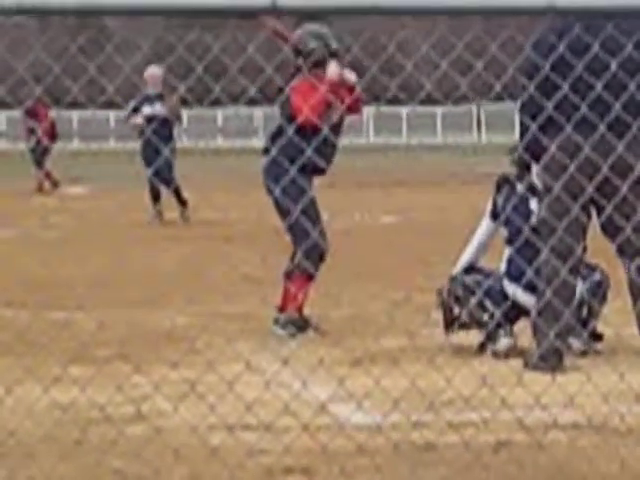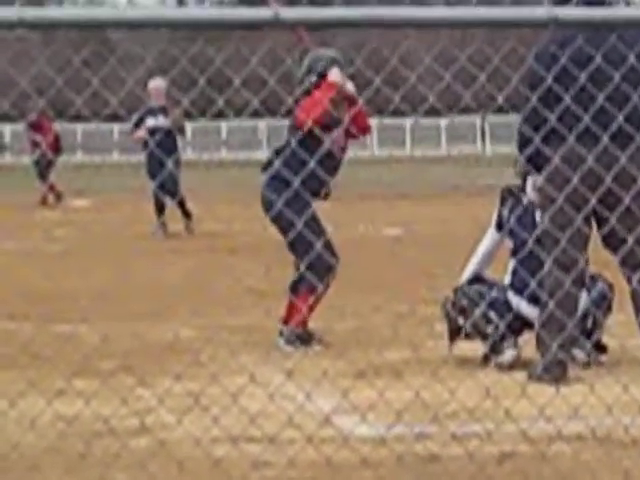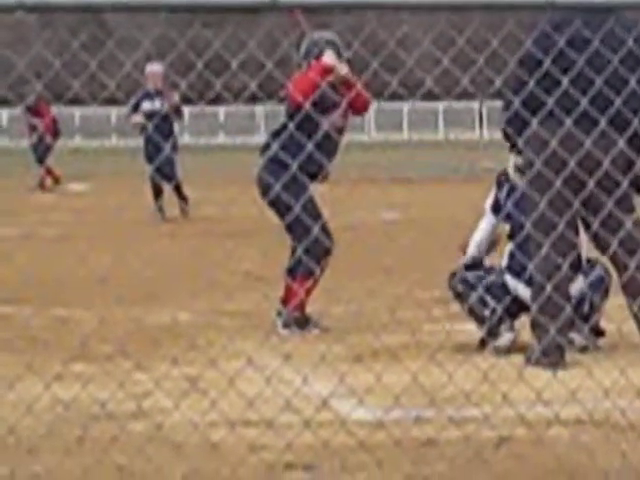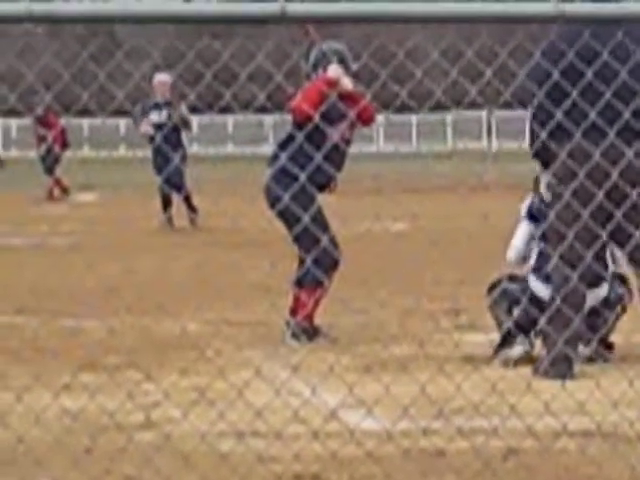
dt=0.5s
person 1, frame 1
left shoulder: (554, 36)
left elbow: (534, 102)
left wrist: (534, 156)
left hip: (566, 150)
left knee: (560, 251)
left ankle: (548, 349)
person 1, frame 2
left shoulder: (556, 46)
left elbow: (535, 112)
left wrist: (533, 166)
left hip: (567, 160)
left knee: (562, 262)
left ankle: (552, 359)
person 1, frame 3
left shoulder: (555, 27)
left elbow: (519, 88)
left wrist: (516, 142)
left hip: (550, 143)
right hip: (610, 148)
left knee: (550, 246)
left ankle: (549, 345)
person 1, frame 4
left shoulder: (566, 38)
left elbow: (544, 105)
left wrist: (546, 161)
left hip: (578, 155)
left knee: (568, 256)
left ankle: (557, 356)
person 2, frame 1
left shoulder: (325, 85)
right shoulder: (303, 85)
left elbow: (353, 107)
right elbow: (310, 115)
left wrist: (350, 84)
right wrist: (330, 81)
left hip: (296, 176)
right hip: (285, 175)
left knee: (308, 245)
right knee: (312, 245)
left ankle: (287, 312)
right ankle: (290, 316)
person 2, frame 2
left shoulder: (338, 110)
right shoulder: (310, 104)
left elbow: (362, 129)
right elbow: (311, 119)
left wrist: (351, 97)
right wrist: (331, 86)
left hip: (295, 196)
right hip: (283, 193)
left knee: (316, 259)
right knee: (322, 260)
left ankle: (292, 324)
right ankle: (294, 329)
person 2, frame 3
left shoulder: (337, 90)
right shoulder: (308, 83)
left elbow: (363, 105)
right elbow: (295, 97)
left wrist: (346, 78)
right wrist: (322, 69)
left hip: (293, 177)
right hip: (281, 175)
left knee: (310, 241)
right knee: (317, 243)
left ankle: (289, 308)
right ankle: (292, 313)
person 2, frame 4
left shoulder: (344, 101)
right shoulder: (314, 93)
left elbow: (368, 117)
right elbow: (298, 110)
left wrist: (351, 91)
right wrist: (327, 81)
left hip: (302, 189)
right hip: (288, 186)
left knee: (316, 253)
right knee: (325, 254)
left ankle: (298, 319)
right ankle: (300, 324)
person 3, frame 1
left shoulder: (505, 188)
left elbow: (481, 239)
left wrist: (455, 276)
left hip: (517, 295)
left knee: (461, 281)
right knee: (596, 276)
left ankle: (497, 331)
right ankle: (580, 331)
person 3, frame 2
left shoulder: (510, 200)
left elbow: (485, 252)
left wrist: (460, 288)
left hip: (523, 308)
left knee: (466, 292)
right knee: (602, 286)
left ankle: (501, 343)
right ankle: (584, 344)
person 3, frame 3
left shoulder: (505, 186)
left elbow: (478, 244)
left hip: (519, 290)
right hip: (569, 292)
left knee: (462, 278)
right knee: (600, 270)
left ankle: (499, 328)
right ankle: (582, 328)
person 3, frame 4
left shoulder: (538, 198)
left elbow: (513, 257)
left hip: (545, 293)
right hip: (591, 294)
left knee: (501, 288)
right knee: (620, 285)
left ankle: (517, 339)
right ankle: (592, 341)
person 4, frame 1
left shoulder: (167, 98)
right shoulder: (141, 100)
left elbow: (177, 120)
right elbow: (130, 117)
left wrist: (173, 109)
right wrist: (135, 121)
left hip: (166, 143)
right hip: (149, 143)
left knee: (167, 177)
right knee: (153, 176)
left ankle: (183, 204)
right ankle: (157, 210)
person 4, frame 2
left shoulder: (170, 111)
right shoulder: (144, 112)
left elbow: (181, 132)
right elbow: (134, 131)
left wrist: (176, 122)
right wrist: (139, 134)
left hip: (171, 155)
right hip: (153, 155)
left knee: (172, 188)
right knee: (158, 188)
left ankle: (187, 216)
right ankle: (161, 222)
person 4, frame 3
left shoulder: (169, 94)
right shoulder: (141, 96)
left elbow: (179, 116)
right elbow: (132, 114)
left wrist: (172, 103)
right wrist: (135, 118)
left hip: (167, 139)
right hip: (150, 139)
left knee: (169, 172)
right knee: (155, 172)
left ankle: (183, 200)
right ankle: (158, 206)
person 4, frame 4
left shoulder: (176, 105)
right shoulder: (147, 106)
left elbow: (187, 126)
right elbow: (138, 119)
left wrist: (179, 116)
right wrist: (143, 127)
left hip: (176, 149)
right hip: (159, 150)
left knee: (177, 182)
right knee: (164, 182)
left ankle: (192, 211)
right ankle: (167, 215)
